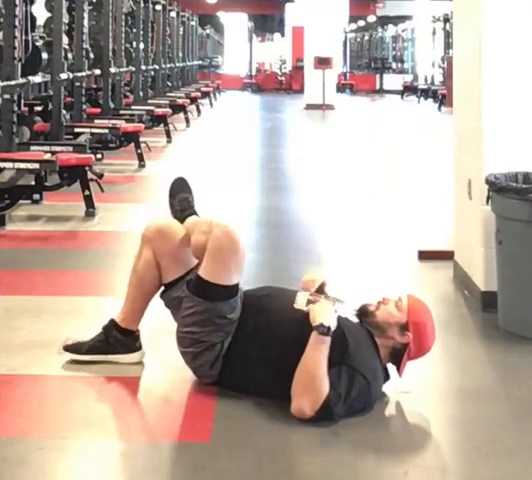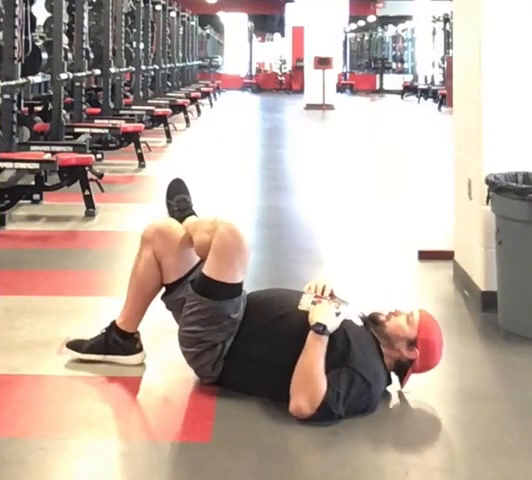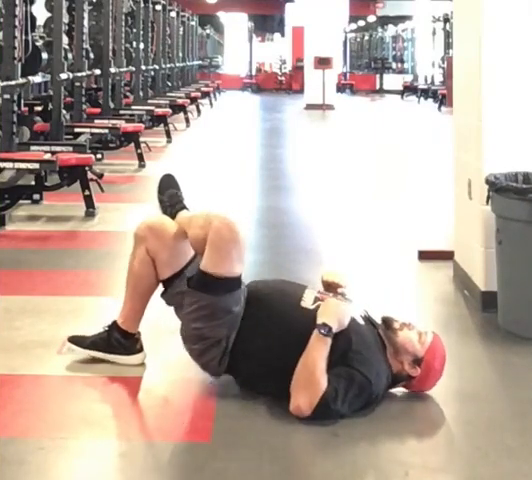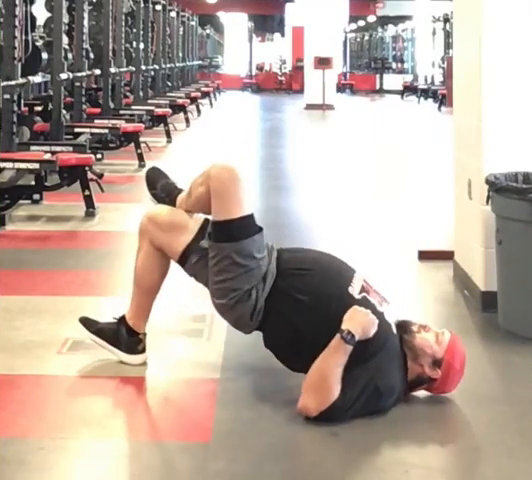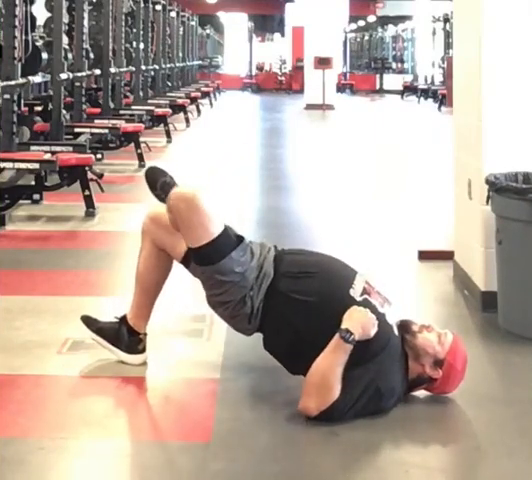
dt=1s
person 1, frame 1
left shoulder: (364, 374)
right shoulder: (357, 332)
left elbow: (305, 406)
left wrist: (322, 329)
right wrist: (317, 298)
left hip: (212, 349)
right hip: (232, 320)
left knee: (222, 236)
right knee: (159, 234)
left ankle: (191, 223)
right ankle: (122, 335)
person 1, frame 2
left shoulder: (367, 378)
right shoulder: (364, 330)
left elbow: (303, 404)
left wrist: (320, 326)
right wrist: (320, 296)
left hip: (217, 348)
right hip: (236, 318)
left knee: (228, 234)
right knee: (158, 234)
left ankle: (188, 220)
right ankle: (122, 338)
person 1, frame 3
left shoulder: (369, 374)
right shoulder: (369, 330)
left elbow: (303, 404)
left wrist: (326, 328)
right wrist: (330, 292)
left hip: (222, 334)
right hip: (243, 311)
left knee: (223, 231)
right knee: (152, 231)
left ankle: (181, 216)
right ankle: (123, 338)
person 1, frame 4
left shoulder: (385, 378)
right shoulder: (388, 331)
left elbow: (312, 405)
left wrist: (349, 336)
left hip: (251, 292)
right hip: (271, 270)
left knee: (222, 176)
right knee: (154, 224)
left ankle: (181, 202)
right ankle: (131, 335)
person 1, frame 5
left shoulder: (385, 379)
right shoulder: (388, 331)
left elbow: (313, 405)
left wrist: (348, 337)
left hip: (250, 295)
right hip: (267, 267)
left knee: (185, 202)
right knee: (156, 225)
right ankle: (132, 334)
